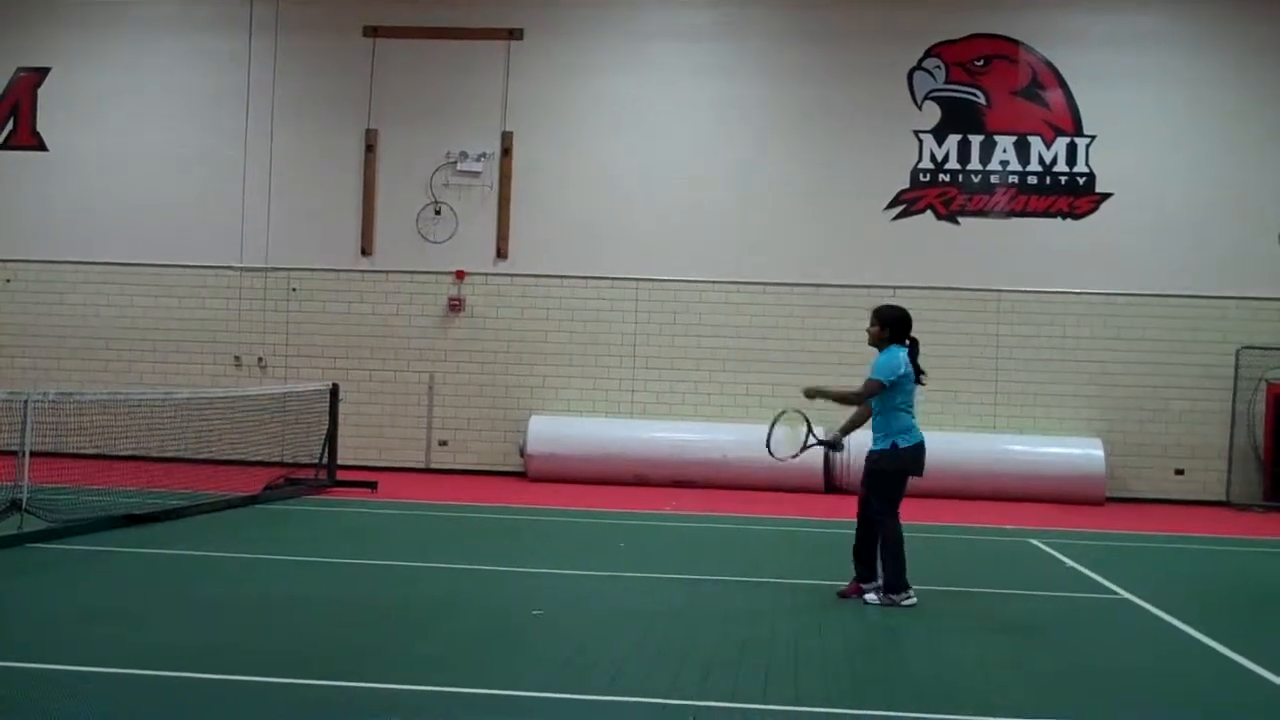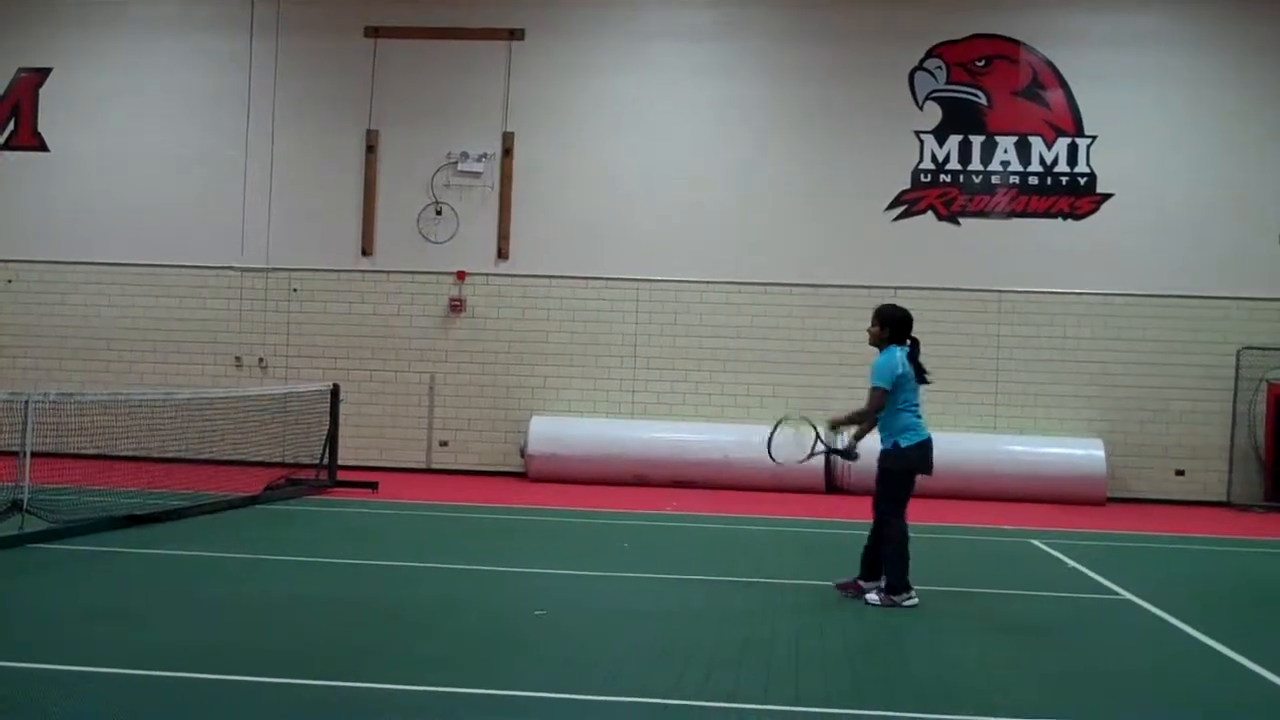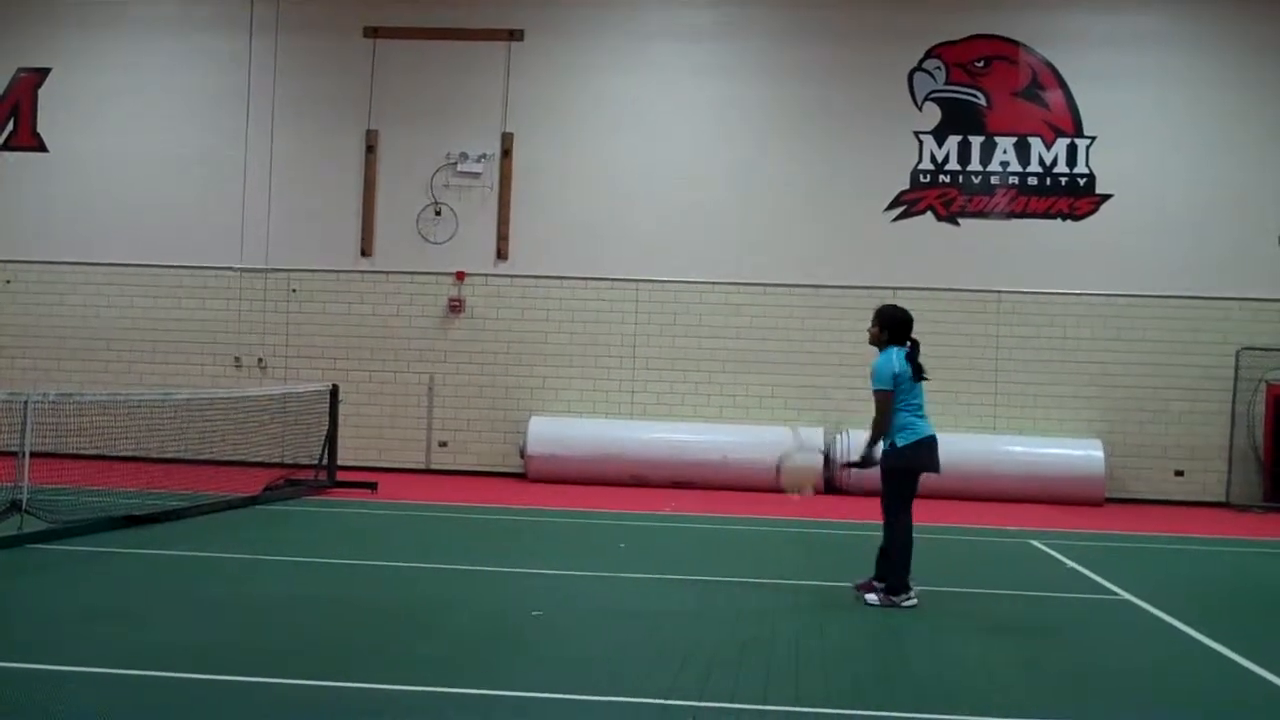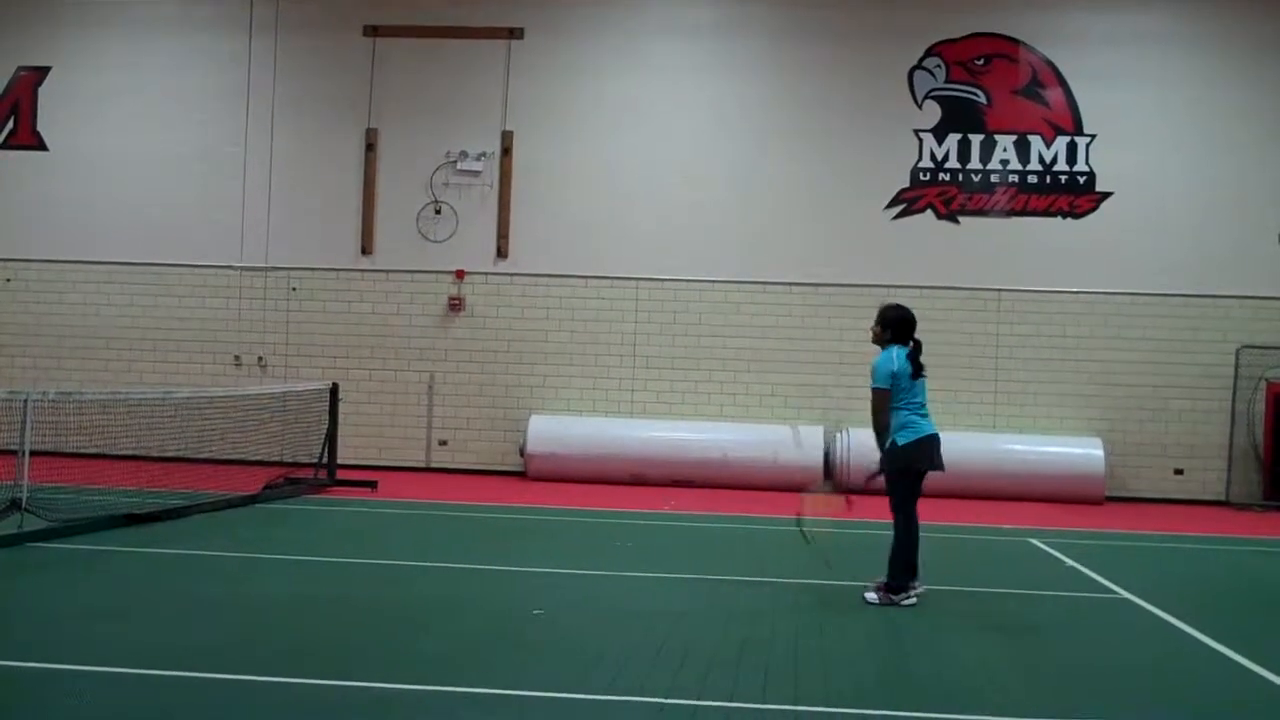
dt=0.1s
person 1, frame 1
left shoulder: (890, 361)
right shoulder: (891, 359)
left elbow: (861, 396)
right elbow: (870, 406)
left wrist: (821, 392)
right wrist: (841, 432)
left hip: (898, 449)
right hip: (887, 448)
left knee: (885, 516)
right knee: (867, 513)
left ankle: (898, 589)
right ankle: (865, 578)
person 1, frame 2
left shoulder: (887, 361)
right shoulder: (896, 357)
left elbow: (872, 409)
left wrist: (842, 422)
right wrist: (856, 437)
left hip: (903, 447)
right hip: (903, 445)
left knee: (892, 516)
right knee: (883, 513)
left ankle: (899, 590)
right ankle: (869, 577)
person 1, frame 3
left shoulder: (884, 363)
right shoulder: (904, 359)
left elbow: (883, 415)
left wrist: (869, 449)
right wrist: (879, 447)
left hip: (905, 446)
right hip: (919, 441)
left knee: (896, 515)
right knee: (896, 514)
left ankle: (898, 590)
right ankle: (886, 577)
person 1, frame 4
left shoulder: (885, 362)
right shoulder: (907, 357)
left elbow: (880, 413)
left wrist: (883, 450)
right wrist: (888, 448)
left hip: (906, 444)
right hip: (924, 439)
left knee: (903, 515)
right knee: (905, 512)
left ankle: (899, 589)
right ankle: (905, 578)
